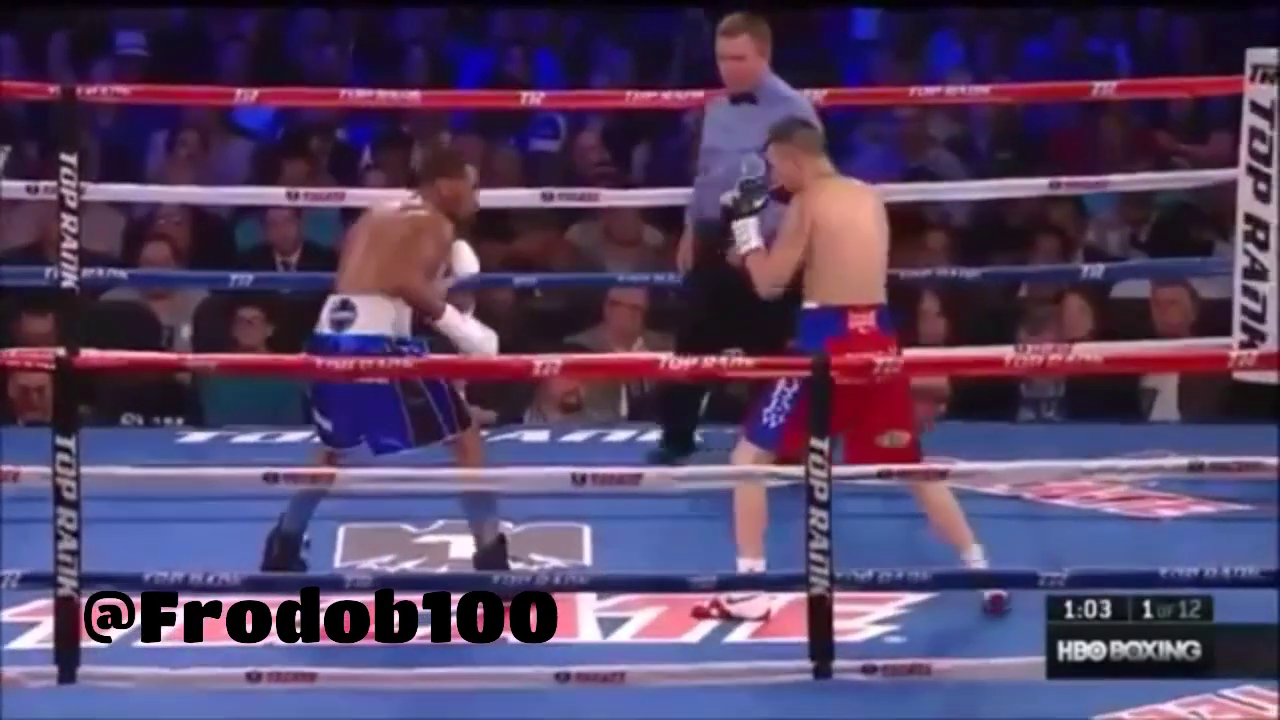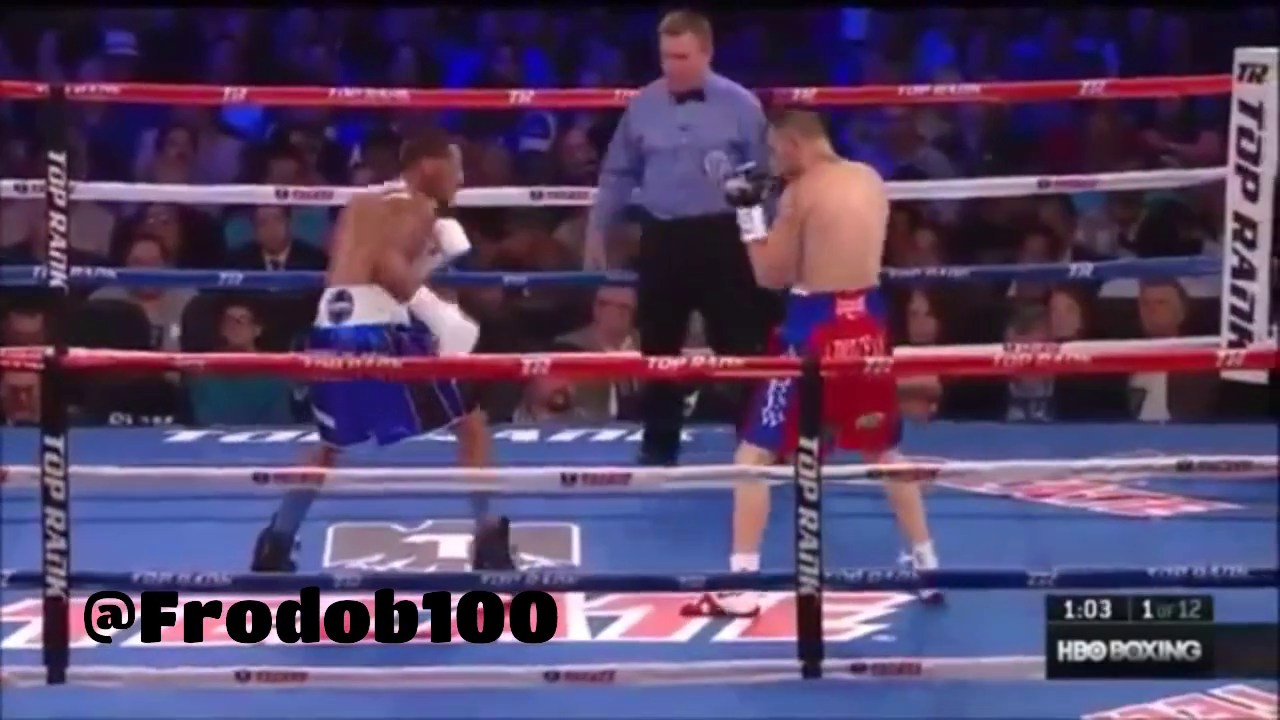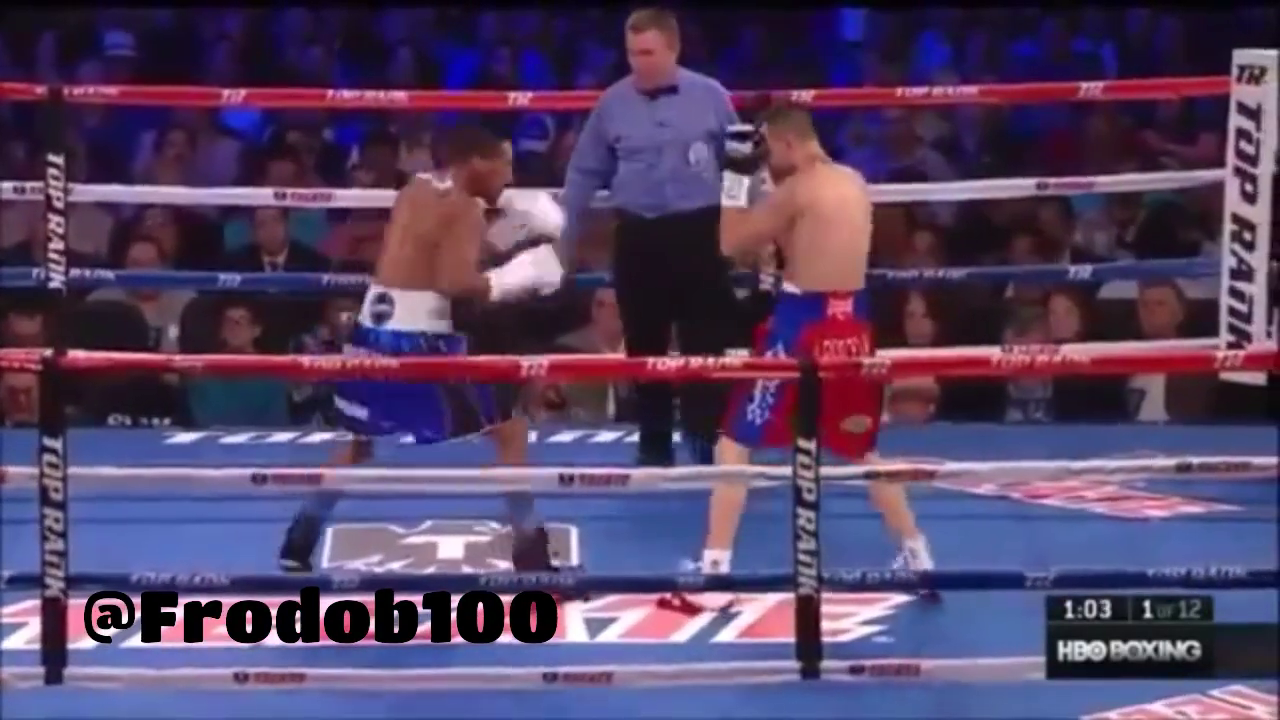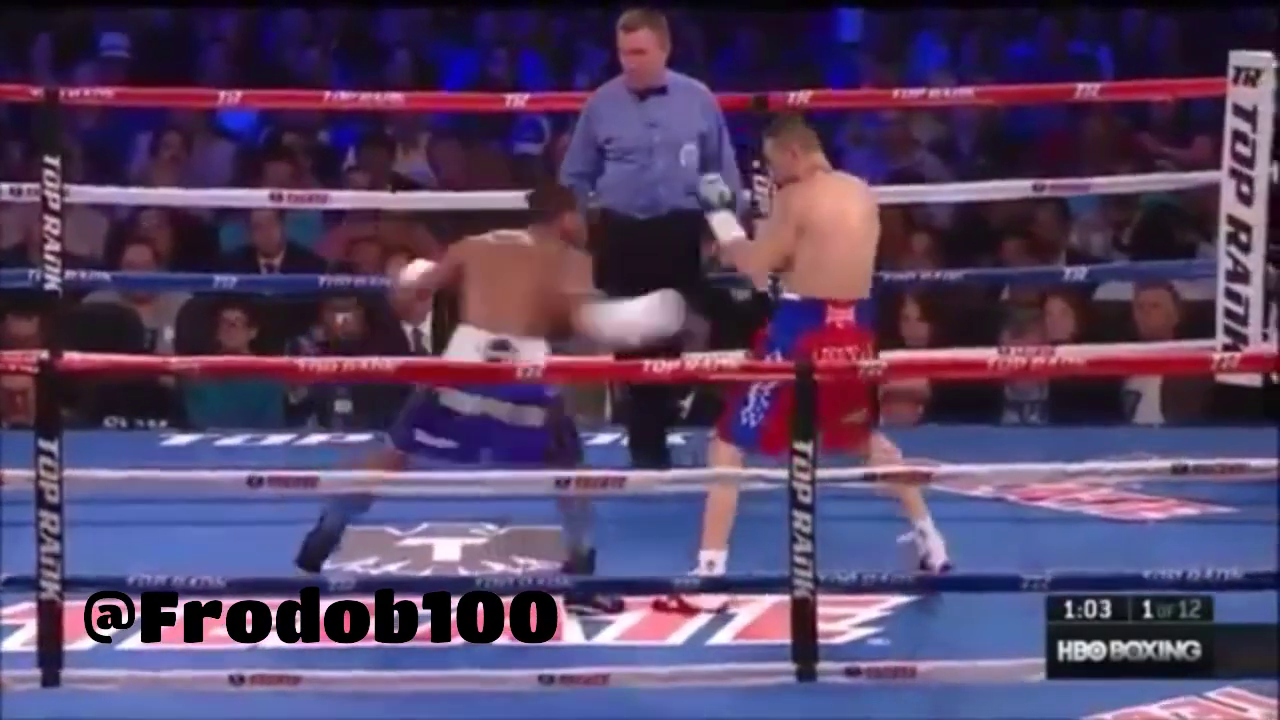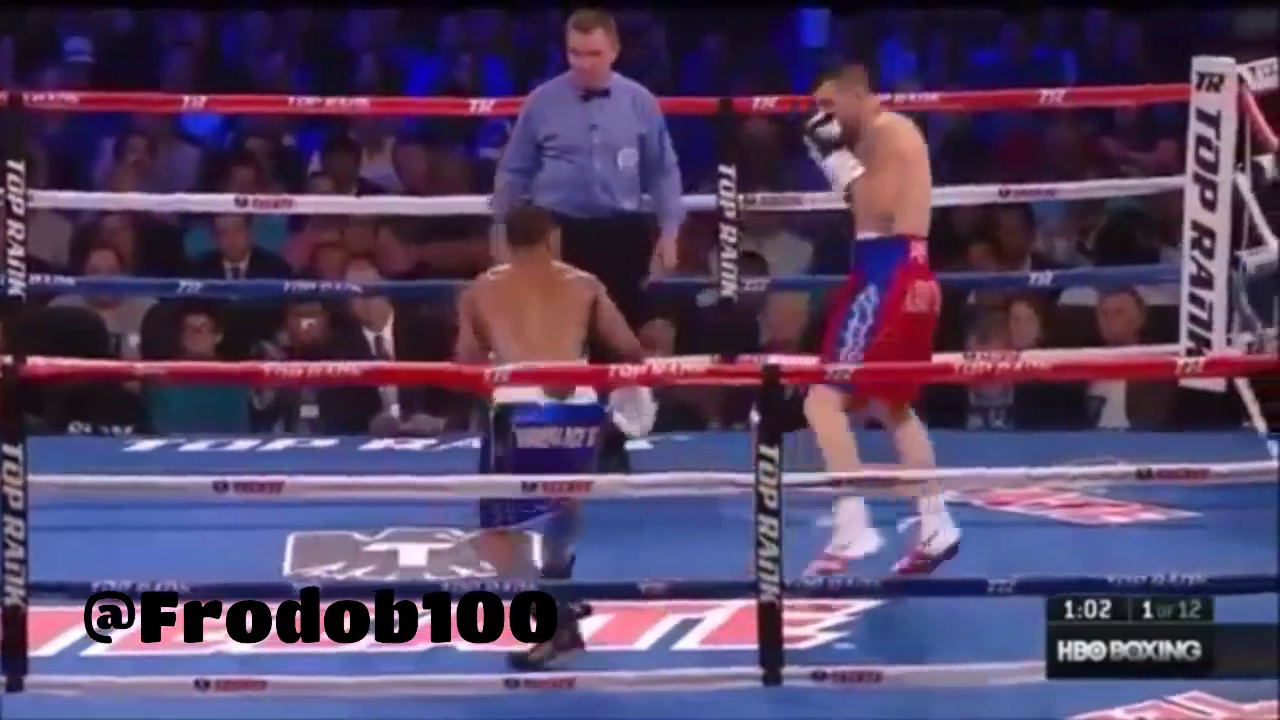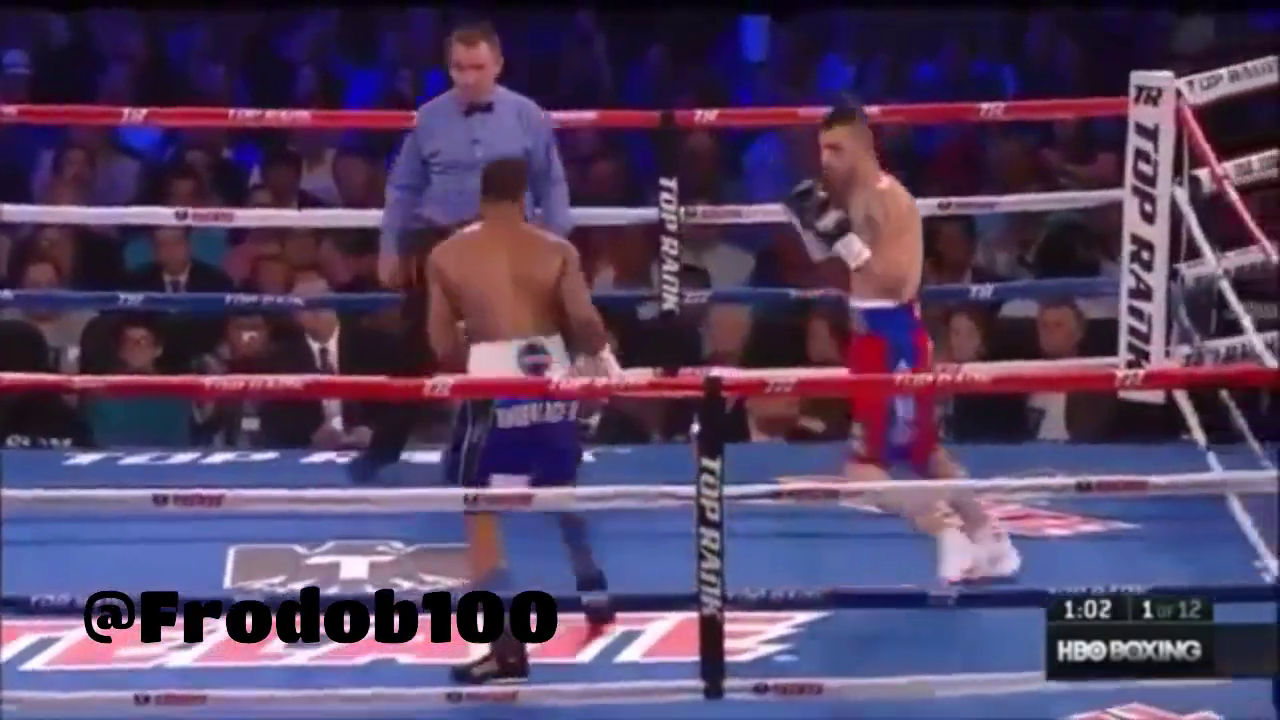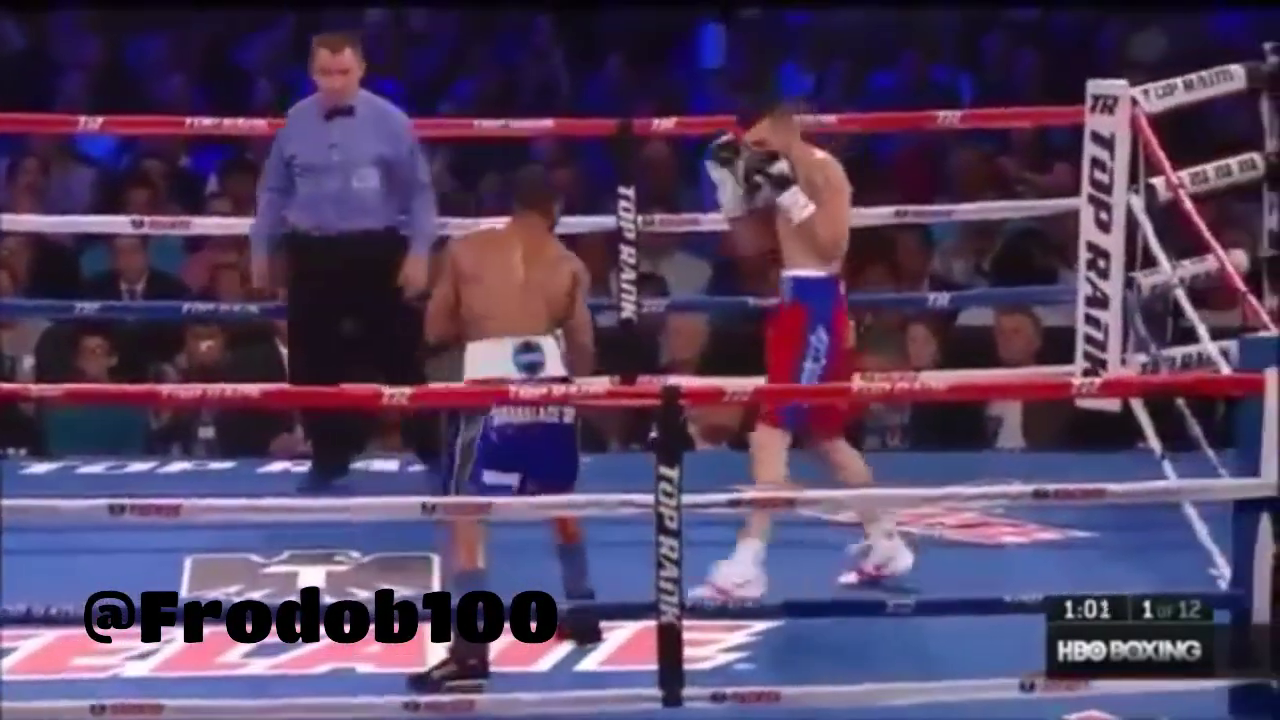
dt=0.3s
person 1, frame 1
left shoulder: (806, 202)
right shoulder: (869, 198)
left elbow: (770, 283)
left wrist: (744, 224)
right wrist: (754, 245)
left hip: (826, 342)
right hip: (877, 341)
left knee: (750, 457)
right knee: (909, 466)
left ankle: (748, 589)
right ankle: (981, 571)
person 1, frame 2
left shoulder: (802, 191)
right shoulder: (872, 180)
left elbow: (772, 272)
left wrist: (748, 213)
left hip: (815, 328)
right hip: (868, 324)
left knee: (753, 453)
right knee: (883, 450)
left ankle: (741, 583)
right ankle: (925, 564)
person 1, frame 3
left shoulder: (796, 188)
right shoulder: (854, 183)
left elbow: (733, 245)
left wrist: (735, 175)
left hip: (802, 328)
right hip: (851, 326)
left knee: (733, 448)
right knee: (860, 452)
left ankle: (713, 572)
right ankle: (917, 559)
person 1, frame 4
left shoulder: (795, 198)
right shoulder: (857, 194)
left elbow: (756, 270)
left wrist: (719, 214)
left hip: (804, 334)
right hip: (853, 331)
left knee: (730, 449)
right knee: (867, 435)
left ankle: (707, 573)
right ankle: (928, 545)
person 1, frame 5
left shoulder: (885, 132)
right shoulder: (874, 137)
left elbow: (884, 207)
right elbow: (867, 203)
left wrist: (837, 155)
right wrist: (830, 153)
left hip: (886, 276)
right hip: (903, 278)
left knee: (823, 399)
right knee: (894, 408)
left ankle: (851, 528)
right ankle: (935, 525)
person 1, frame 6
left shoulder: (889, 200)
right shoulder: (848, 199)
left elbow: (898, 281)
right elbow: (839, 281)
left wrist: (842, 237)
right wrist: (816, 234)
left hip: (894, 338)
right hip: (870, 336)
left knee: (867, 469)
right knee: (922, 453)
left ankle: (957, 545)
right ankle: (990, 545)
person 1, frame 7
left shoulder: (822, 170)
right shoulder: (779, 172)
left elbow: (834, 244)
right elbow: (748, 242)
left wrist: (787, 192)
right wrist: (727, 180)
left hip: (816, 314)
right hip: (797, 307)
left knee: (769, 436)
right knee: (826, 437)
left ankle: (746, 566)
right ankle: (885, 543)
person 2, frame 1
left shoulder: (377, 218)
right shoulder: (436, 224)
right elbow: (408, 284)
left wrist: (442, 272)
right wrist: (462, 327)
left hip: (331, 338)
right hip: (379, 343)
left knee: (335, 449)
right knee: (466, 440)
left ankle: (283, 548)
right ankle: (491, 558)
person 2, frame 2
left shoulder: (363, 201)
right shoulder: (418, 206)
right elbow: (386, 263)
left wrist: (435, 252)
right wrist: (440, 314)
left hip: (328, 332)
right hip: (381, 332)
left knee: (330, 444)
right knee: (471, 427)
left ankle: (272, 547)
right ankle: (490, 548)
person 2, frame 3
left shoulder: (418, 189)
right shoulder: (466, 207)
right elbow: (450, 281)
right wrist: (521, 275)
left hip: (372, 329)
right hip: (421, 337)
left knee: (362, 440)
right knee: (509, 431)
left ankle: (301, 538)
right ankle: (529, 551)
person 2, frame 4
left shoulder: (479, 247)
right shoulder: (569, 264)
left elbow: (417, 284)
right elbow: (584, 317)
left wrist: (414, 274)
right wrist: (637, 316)
right hip: (527, 386)
left knee: (394, 458)
right knee: (571, 474)
left ankle: (324, 540)
right ankle: (580, 578)
person 2, frame 5
left shoulder: (480, 291)
right shoulder: (583, 284)
left elbow: (468, 368)
right elbow: (627, 347)
right wrist: (635, 389)
left hip: (519, 410)
right hip: (579, 407)
left knee: (496, 532)
right knee: (568, 492)
left ankle: (551, 621)
right ankle: (556, 582)
person 2, frame 6
left shoulder: (447, 257)
right shoulder: (556, 250)
left elbow: (443, 346)
right elbow: (584, 320)
right wrist: (601, 356)
left hip: (494, 386)
right hip: (554, 380)
left knee: (480, 513)
right knee: (559, 488)
left ankle: (507, 647)
right ankle: (593, 590)
person 2, frame 7
left shoulder: (462, 249)
right shoulder: (569, 265)
left elbow: (436, 329)
right elbow: (581, 349)
right wrist: (569, 365)
left hip: (491, 384)
right hip: (549, 382)
left knee: (465, 516)
right knee: (557, 498)
left ankle: (469, 652)
right ankle: (581, 614)
person 3, frame 1
left shoulder: (791, 109)
right shoulder: (716, 108)
left wrist: (765, 239)
right wrist: (691, 231)
right hip: (716, 240)
left knee: (768, 351)
right knee: (693, 342)
right ankle: (676, 438)
person 3, frame 2
left shoulder: (739, 104)
right shoulder: (644, 105)
right elbow: (619, 173)
right wrist: (597, 229)
left hip: (719, 238)
right hip: (661, 239)
left knee: (737, 347)
right knee: (659, 346)
right ankle: (660, 444)
person 3, frame 3
left shoulder: (710, 96)
right shoulder: (612, 104)
right elbow: (585, 173)
right wrist: (563, 232)
left hip: (698, 232)
right hip: (639, 236)
left knee: (704, 343)
right knee: (644, 345)
left ankle: (708, 440)
right ankle: (655, 444)
person 3, frame 4
left shoulder: (698, 99)
right shoulder: (601, 104)
left elbow: (722, 165)
right elbow: (577, 176)
left hip: (680, 233)
right hip: (621, 234)
left knee: (667, 341)
left ankle: (653, 440)
right ankle: (644, 442)
person 3, frame 5
left shoulder: (640, 104)
right shoulder: (541, 104)
left elbow: (664, 173)
right elbow: (513, 171)
left wrist: (668, 233)
right wrist: (501, 231)
left hip: (621, 237)
right hip: (557, 235)
person 3, frame 6
left shoulder: (529, 116)
right shoulder: (430, 118)
left elbow: (552, 186)
right elbow: (403, 188)
right wrist: (389, 247)
right hip: (442, 246)
right knee: (419, 349)
right ankle: (383, 448)
person 3, frame 7
left shoulder: (390, 121)
right shoulder: (295, 122)
left elbow: (419, 191)
right elbow: (274, 191)
left wrist: (418, 252)
right wrist: (261, 249)
left hip: (374, 251)
right hip: (312, 253)
left knee: (397, 359)
right knee: (310, 363)
right ankle: (330, 458)
